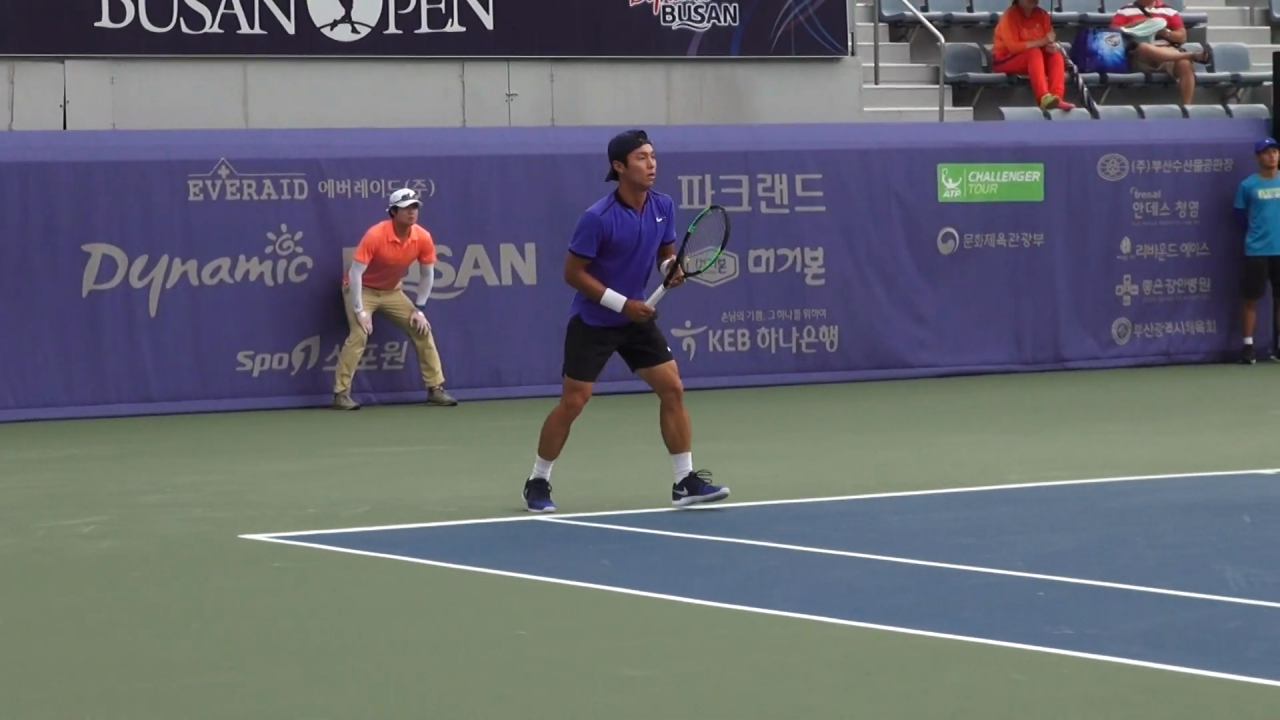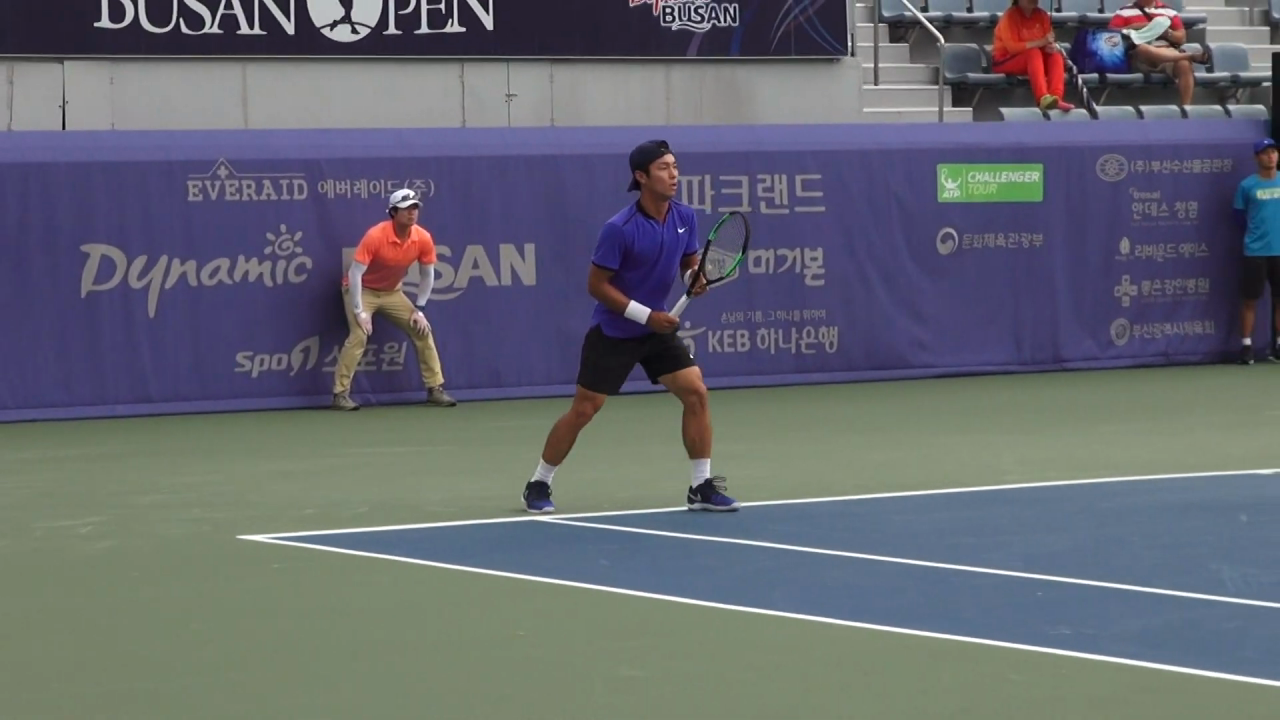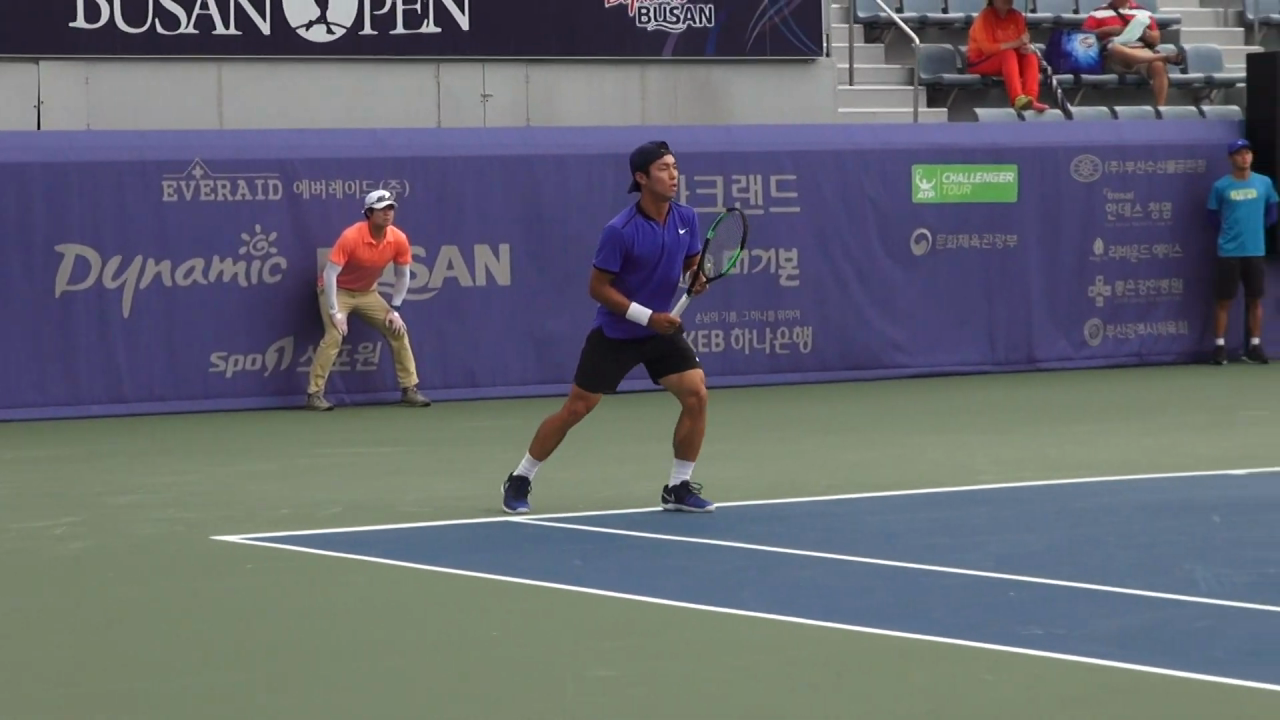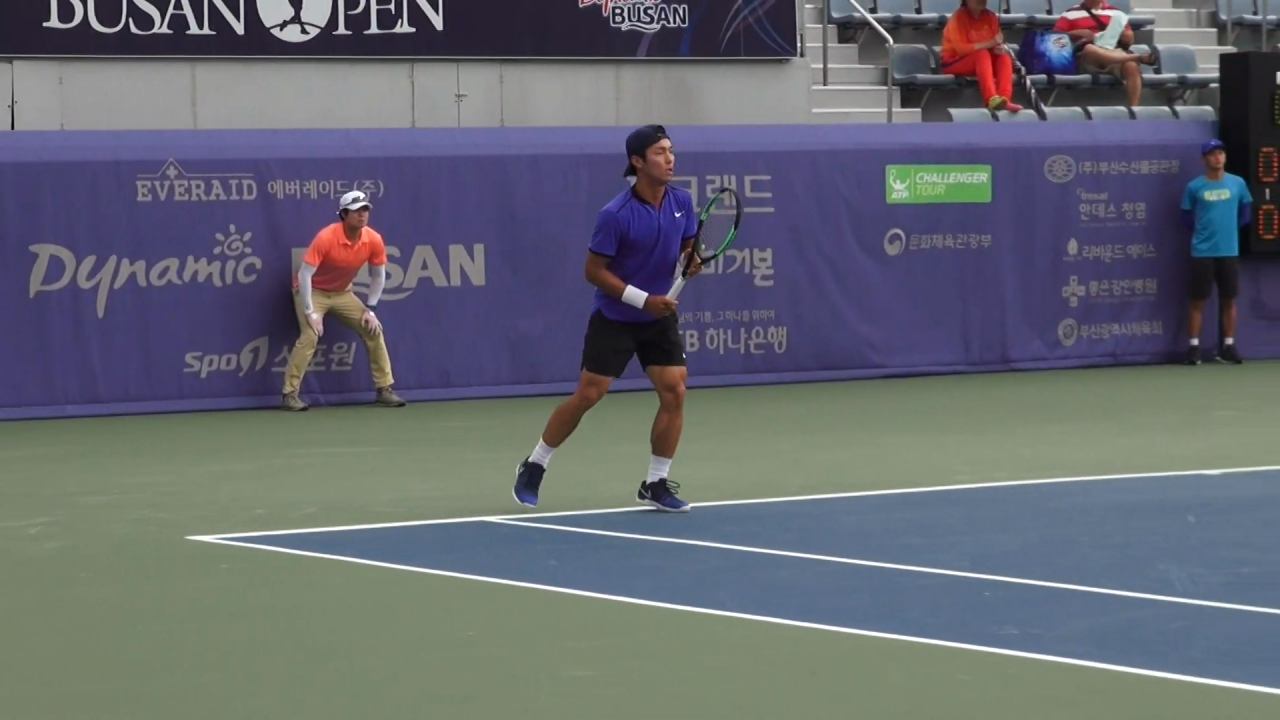
dt=0.1s
person 1, frame 1
left shoulder: (663, 206)
right shoulder: (597, 217)
left elbow: (665, 253)
right elbow: (573, 272)
left wrist: (672, 269)
right wrist: (622, 303)
left hip: (637, 318)
right hip: (593, 321)
left knee: (673, 390)
right knee: (573, 403)
left ankle: (686, 481)
right ankle: (537, 482)
person 1, frame 2
left shoulder: (687, 219)
right shoulder: (619, 229)
left elbow: (691, 262)
right elbow: (596, 285)
left wrist: (696, 277)
right wrist: (644, 314)
left hip: (660, 330)
right hip: (614, 331)
left knee: (697, 397)
right knee: (583, 411)
left ankle: (702, 486)
right ankle: (539, 484)
person 1, frame 3
left shoulder: (687, 218)
right shoulder: (620, 230)
left elbow: (692, 263)
right elbow: (598, 288)
left wrist: (697, 279)
right wrist: (647, 317)
left hip: (661, 330)
right hip: (615, 332)
left knee: (696, 397)
right knee: (576, 409)
left ankle: (678, 487)
right ankle: (520, 479)
person 1, frame 4
left shoulder: (682, 202)
right shoulder: (613, 214)
left elbow: (687, 247)
right elbow: (592, 271)
left wrist: (692, 263)
right wrist: (641, 299)
left hip: (657, 314)
right hip: (612, 314)
left knee: (675, 393)
right knee: (587, 397)
left ankle: (656, 483)
right ankle: (533, 466)
person 2, frame 1
right shoulder: (1248, 185)
right elbow: (1241, 214)
right wrist: (1256, 229)
right hip: (1256, 250)
right knee: (1251, 299)
right ankle: (1248, 344)
person 2, frame 2
right shoulder: (1247, 185)
right elbow: (1240, 214)
right wrist: (1254, 231)
right hip: (1255, 251)
right knee: (1249, 300)
right ankle: (1246, 345)
person 2, frame 3
left shoulder: (1265, 183)
right shoulder: (1220, 186)
left elbow: (1271, 212)
right elbow: (1214, 216)
left wrist: (1256, 228)
right wrist: (1230, 231)
left hip: (1256, 251)
right hip: (1229, 251)
left knee: (1255, 300)
right knee: (1224, 300)
left ankle: (1254, 346)
right ankle: (1220, 345)
person 2, frame 4
left shoulder: (1238, 183)
right shoulder: (1194, 186)
left elbow: (1245, 213)
right elbow: (1188, 216)
left wrist: (1228, 228)
right wrist: (1205, 230)
left hip: (1229, 251)
right hip: (1202, 252)
left knee: (1229, 300)
right knee: (1198, 301)
left ankle: (1228, 346)
right ankle: (1194, 346)
person 3, frame 1
left shoulder: (424, 238)
right shoulder: (375, 235)
left elbow: (427, 275)
right elbow: (355, 273)
left wrist: (419, 309)
right wrist: (359, 311)
left hip: (392, 291)
right hip: (362, 289)
left knee: (422, 330)
right knee: (359, 334)
left ankle: (435, 389)
right ankle: (341, 393)
person 3, frame 2
left shoulder: (424, 239)
right shoulder: (375, 236)
left elbow: (427, 276)
right elbow: (354, 274)
left wrist: (419, 309)
right wrist: (359, 311)
left hip: (392, 291)
right hip: (362, 290)
left knee: (422, 330)
right knee: (358, 335)
left ankle: (435, 389)
right ankle: (340, 393)
person 3, frame 3
left shoulder: (399, 239)
right shoulder: (351, 236)
left elbow: (403, 276)
right elbow: (329, 274)
left wrist: (394, 310)
right wrist: (335, 312)
left hip: (368, 292)
right hip: (337, 290)
left knee: (398, 331)
right knee: (334, 335)
left ankle: (409, 389)
right ankle: (315, 394)
person 3, frame 4
left shoulder: (374, 240)
right shoulder: (326, 238)
left elbow: (379, 276)
right elbow: (304, 275)
left wrist: (370, 309)
right wrist: (310, 313)
left hip: (343, 292)
right hip: (312, 291)
left knee: (373, 330)
right knee: (310, 336)
left ankle: (384, 389)
right ankle: (289, 393)
